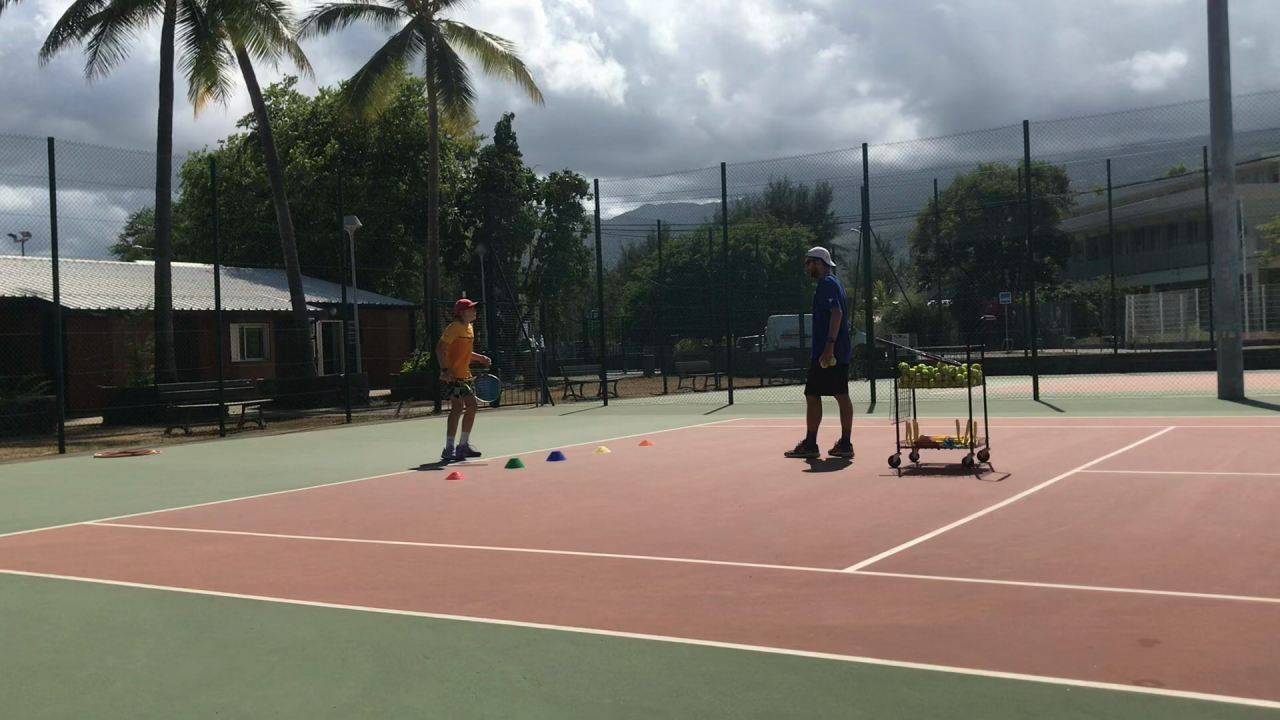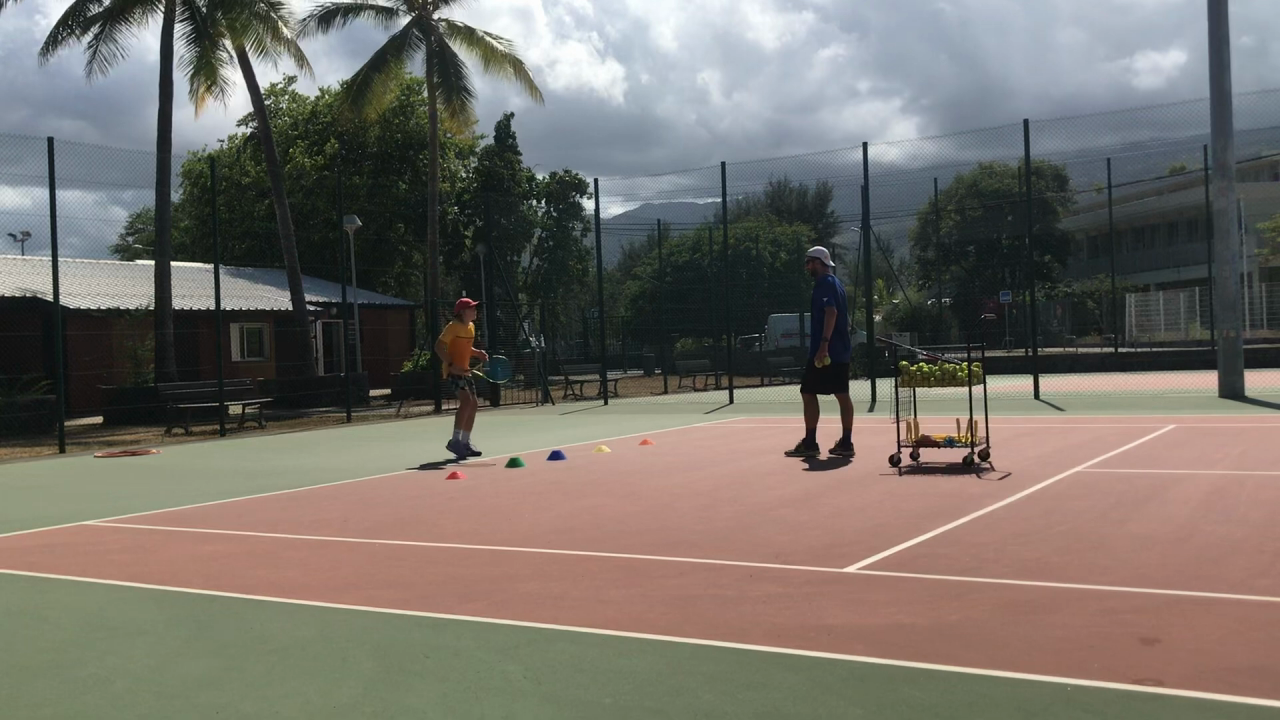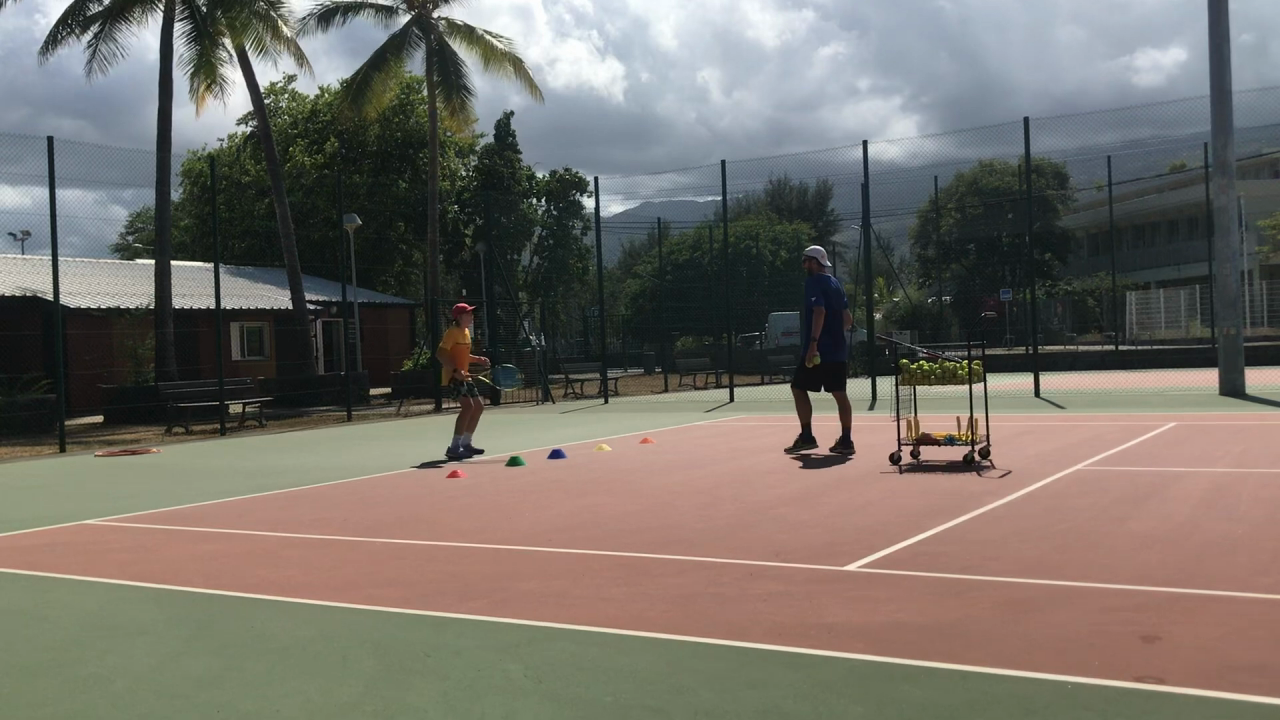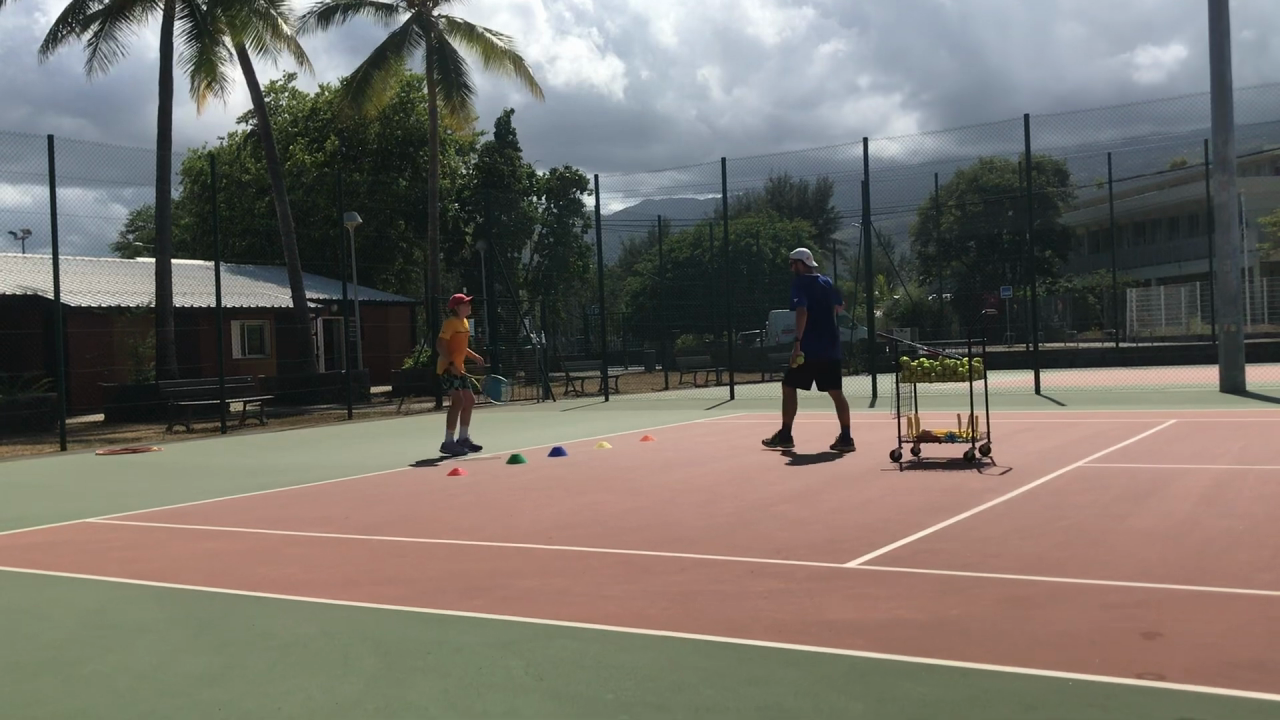
dt=0.2s
person 1, frame 1
left shoulder: (826, 283)
right shoulder: (834, 283)
left elbow: (836, 313)
left wrist: (829, 344)
left hip: (828, 351)
right hip: (841, 352)
left knee: (813, 395)
right knee: (842, 396)
left ankle: (810, 445)
right ankle: (845, 444)
person 1, frame 2
left shoulder: (823, 282)
right shoulder: (836, 284)
left elbow: (831, 312)
left wrist: (824, 343)
left hip: (826, 351)
right hip: (841, 350)
left knee: (808, 393)
right knee: (842, 395)
left ankle: (810, 443)
right ankle: (846, 443)
person 1, frame 3
left shoulder: (814, 282)
right shoulder: (835, 284)
left elbow: (818, 311)
right elbow: (848, 318)
left wrist: (812, 342)
left hip: (819, 350)
right hip: (838, 349)
left knee: (798, 389)
right knee: (839, 394)
left ankle: (807, 437)
right ankle: (846, 441)
person 1, frame 4
left shoulder: (800, 282)
right shoulder: (828, 283)
left elbow: (801, 312)
right elbow: (839, 307)
left wrist: (796, 342)
left hip: (809, 348)
right hip: (831, 348)
left knee: (789, 388)
right knee: (836, 392)
left ankle: (785, 436)
right ankle: (846, 438)
